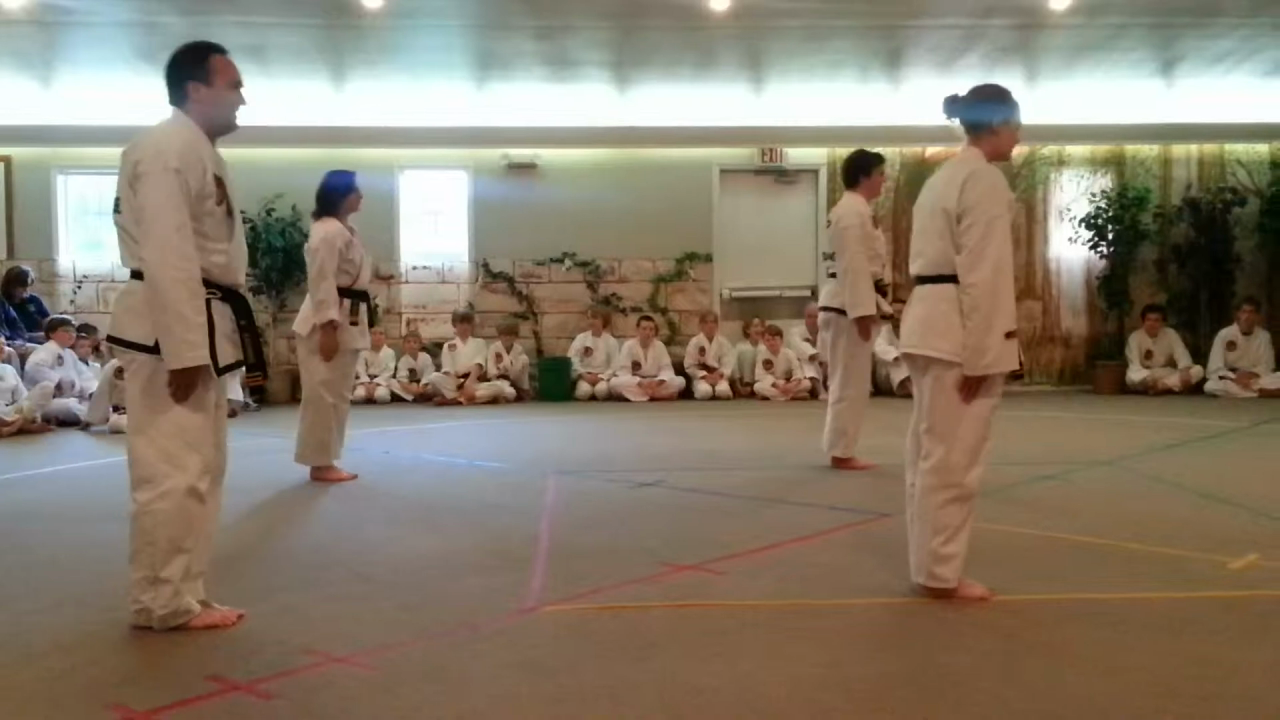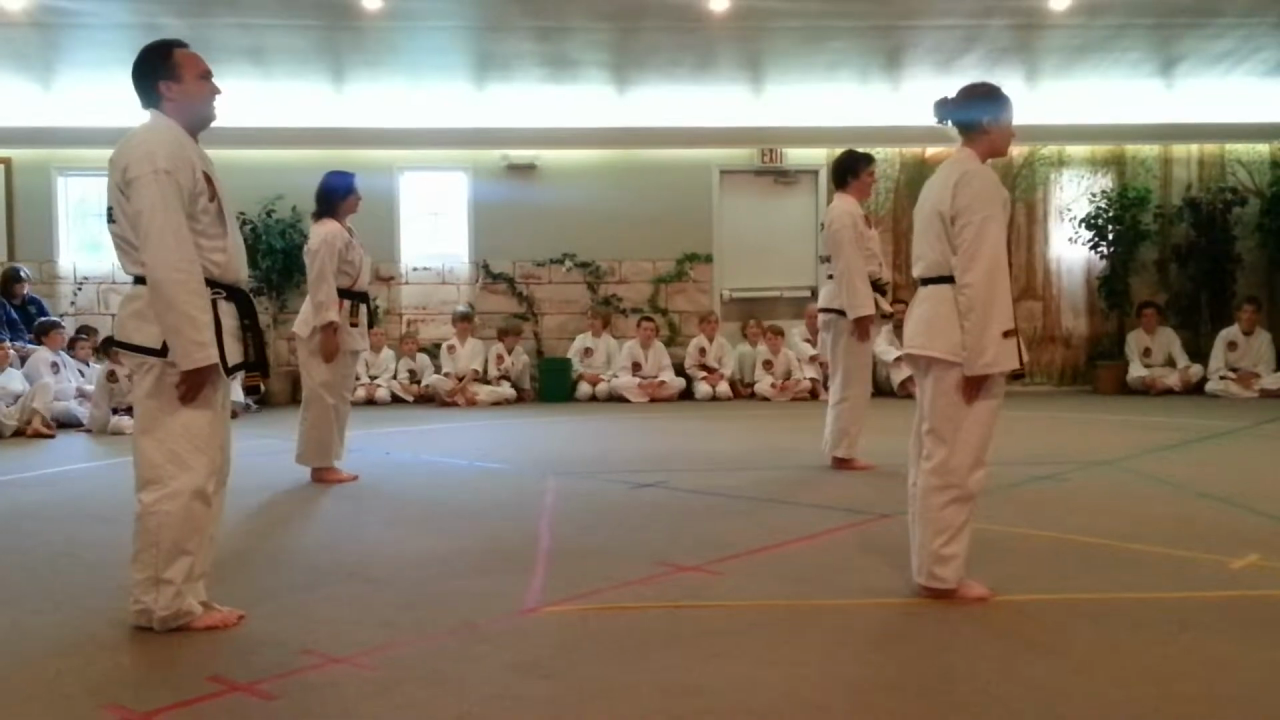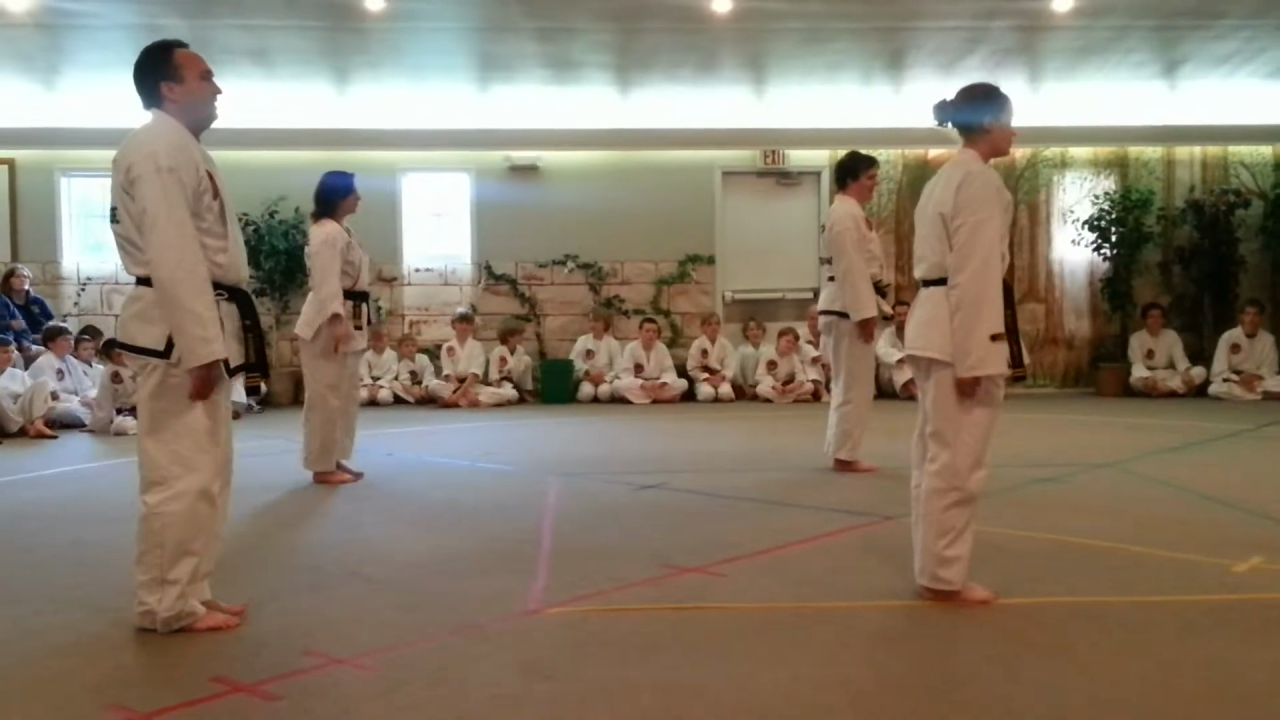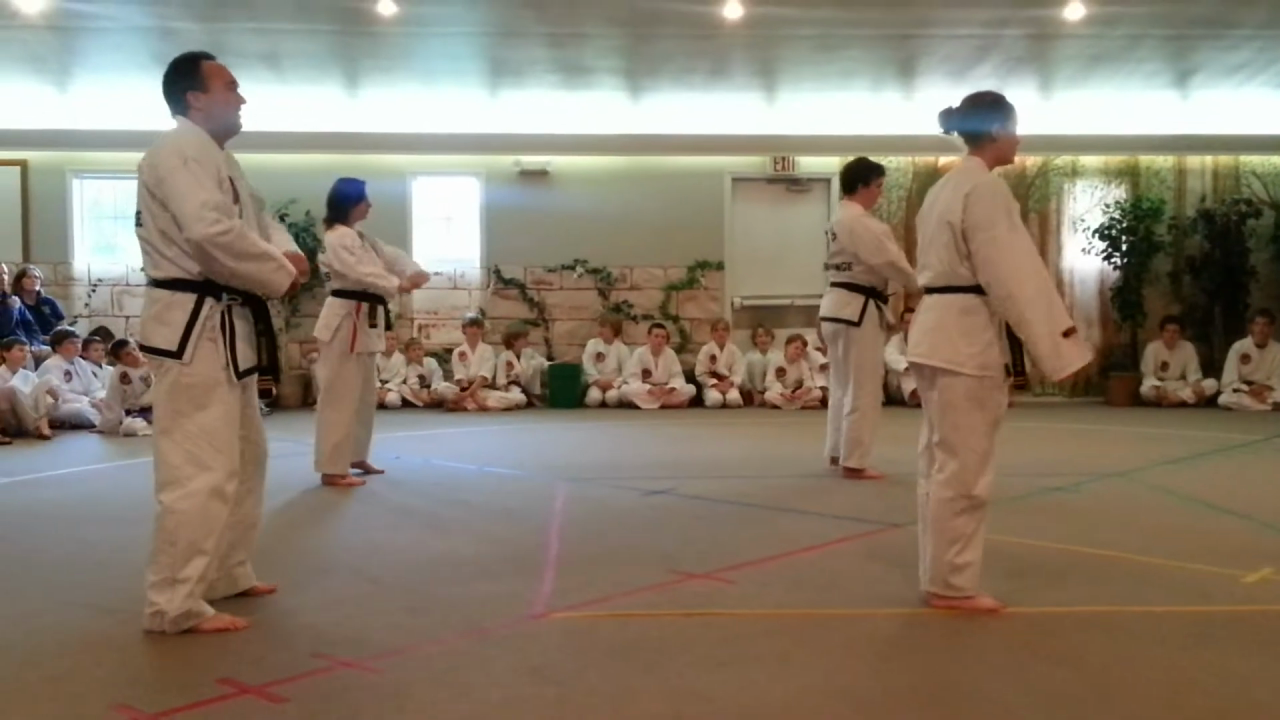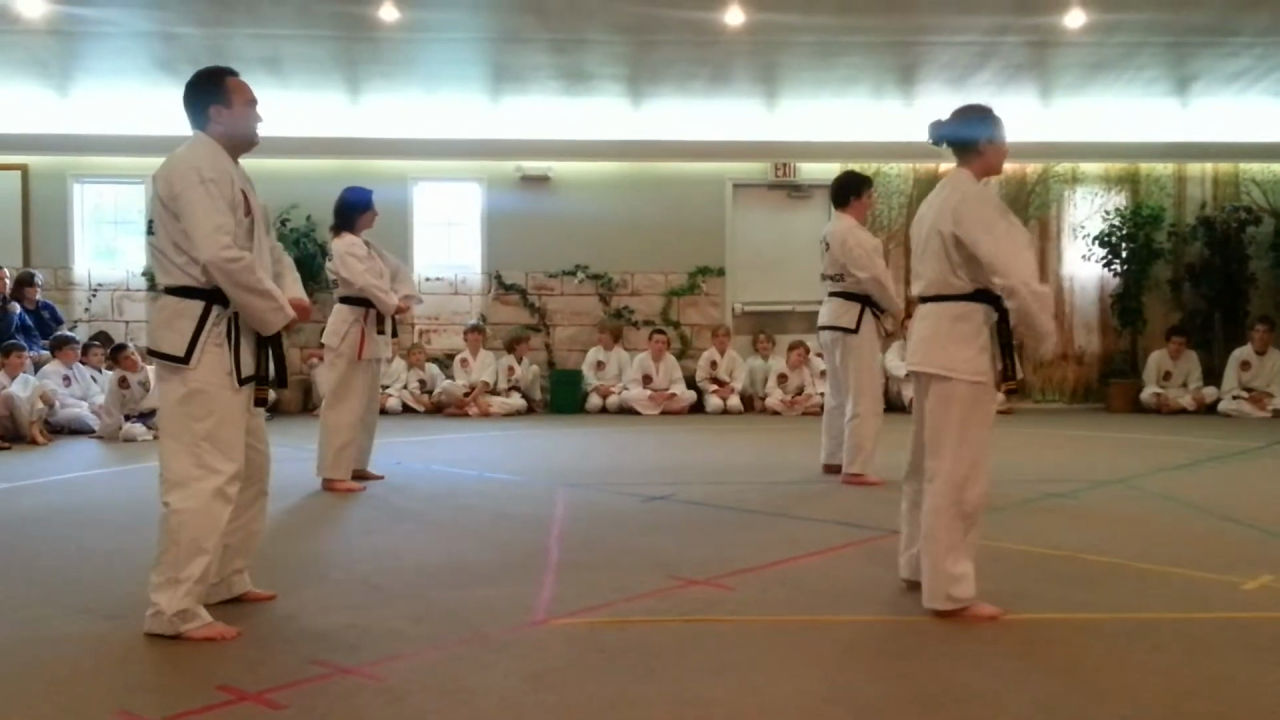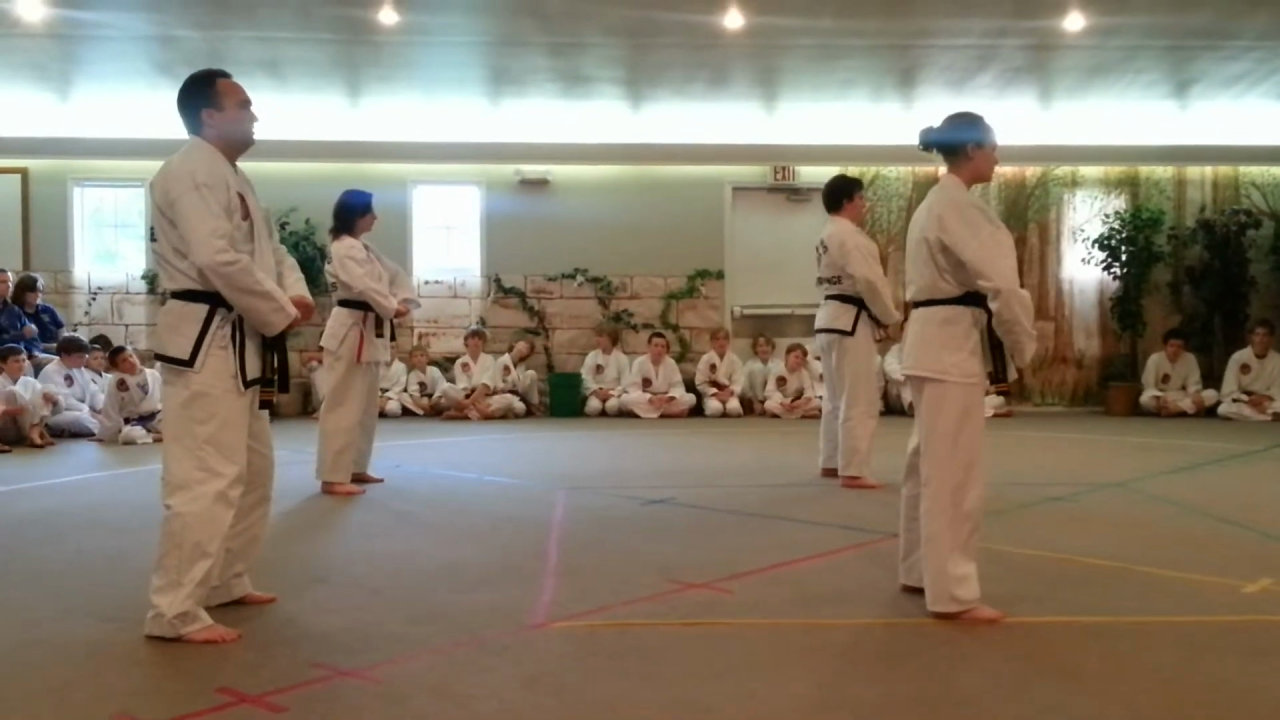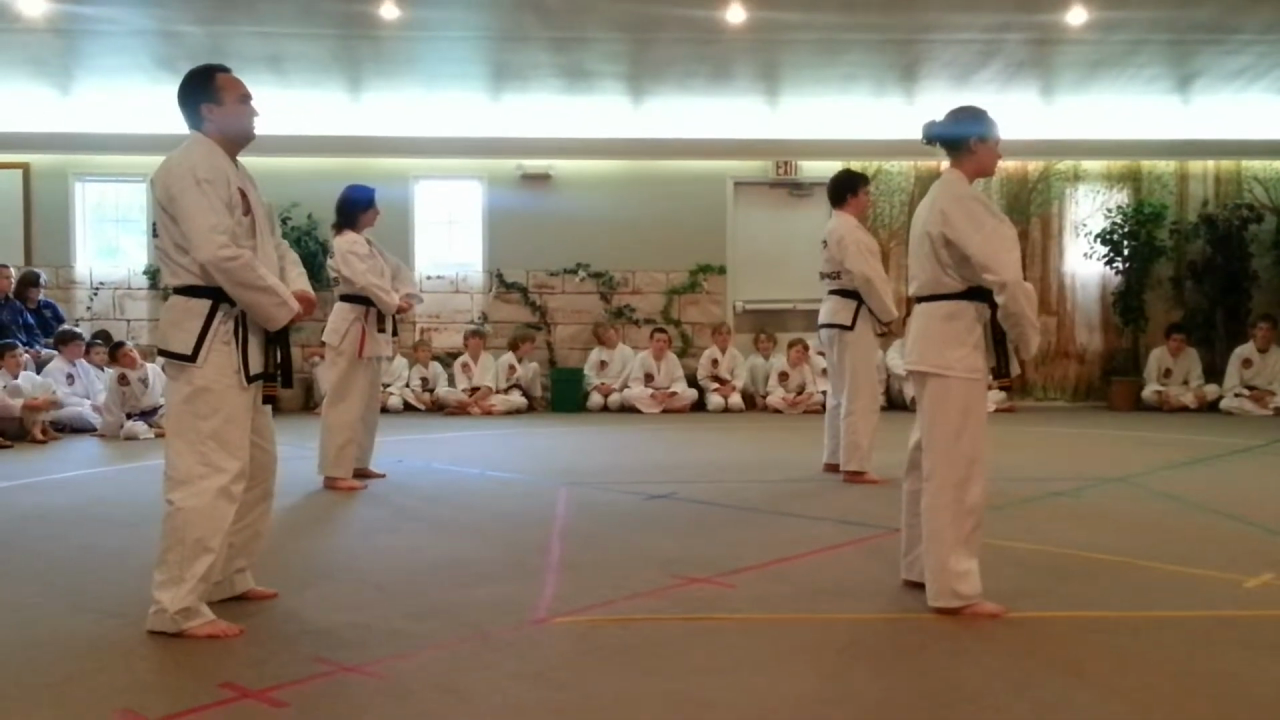
dt=0.5s
person 1, frame 1
left shoulder: (197, 149)
right shoulder: (168, 148)
right elbow: (169, 258)
right wrist: (184, 352)
left hip: (200, 327)
right hip: (171, 329)
left knee: (200, 468)
right knee: (173, 472)
left ankle: (182, 594)
right ankle: (163, 603)
person 1, frame 2
left shoulder: (180, 148)
right shoulder: (154, 150)
right elbow: (169, 262)
right wrist: (194, 350)
left hip: (201, 326)
right hip: (174, 332)
left knee: (202, 470)
right knee: (178, 473)
left ankle: (181, 594)
right ankle: (164, 603)
person 1, frame 3
left shoulder: (183, 148)
right shoulder: (158, 149)
right elbow: (173, 258)
left wrist: (227, 330)
right wrist: (208, 345)
left hip: (197, 329)
right hip: (176, 333)
left knee: (206, 468)
right knee: (182, 473)
left ankle: (189, 590)
right ankle: (167, 605)
person 1, frame 4
left shoulder: (215, 156)
right shoulder: (181, 151)
left elbow: (258, 218)
right elbow: (214, 231)
left wrist: (286, 252)
right wrist: (278, 275)
left hip: (222, 327)
right hip: (193, 328)
left knee: (244, 457)
right knee: (200, 471)
left ankle: (226, 573)
right ankle: (175, 605)
person 1, frame 5
left shoulder: (229, 171)
right shoulder: (194, 166)
left elbow: (266, 248)
right elbow: (222, 257)
left wrist: (292, 295)
right wrist: (278, 313)
left hip: (229, 337)
right hip: (200, 337)
left knee: (246, 466)
right knee: (203, 474)
left ankle: (224, 578)
right ankle: (174, 609)
person 1, frame 6
left shoulder: (232, 177)
right shoulder: (190, 172)
left elbow: (269, 249)
right elbow: (218, 260)
left wrist: (295, 293)
right wrist: (280, 314)
left hip: (236, 341)
right hip: (205, 342)
left knee: (251, 469)
right knee: (206, 478)
left ankle: (225, 582)
right ankle: (175, 611)
person 1, frame 7
left shoulder: (234, 173)
right shoulder: (190, 168)
left elbow: (271, 243)
right elbow: (220, 255)
left wrist: (298, 288)
right wrist: (283, 308)
left hip: (240, 337)
right hip: (208, 337)
left knee: (254, 465)
right knee: (208, 473)
left ankle: (227, 577)
right ankle: (177, 607)
person 2, frame 1
left shoulder: (945, 176)
right shoulder: (984, 178)
right elbow: (983, 274)
right wrist: (981, 356)
left hip: (928, 320)
right hip: (960, 328)
left knee: (931, 452)
right knee: (954, 456)
left ankle: (931, 566)
right ankle: (941, 575)
person 2, frame 2
left shoulder: (943, 176)
right shoulder: (977, 178)
right elbow: (980, 274)
right wrist: (981, 355)
left hip: (933, 321)
right hip: (961, 329)
left knee: (934, 453)
right knee: (955, 457)
left ankle: (933, 567)
right ankle: (941, 574)
person 2, frame 3
left shoulder: (944, 178)
right shoulder: (979, 179)
right elbow: (975, 274)
right wrist: (976, 355)
left hip: (933, 323)
right hip: (962, 330)
left knee: (937, 455)
right knee: (958, 460)
left ankle: (937, 569)
right ankle: (943, 577)
person 2, frame 4
left shoulder: (944, 187)
right shoulder: (986, 187)
right elbow: (1013, 276)
right wrist: (1061, 347)
left hip: (936, 330)
right hip: (966, 336)
left knee: (942, 463)
right knee: (963, 469)
left ankle: (943, 578)
right ankle: (952, 586)
person 2, frame 5
left shoulder: (938, 197)
right shoulder: (973, 198)
right elbow: (1016, 276)
right wrist: (1044, 333)
left hip: (934, 335)
right hip: (958, 342)
left knee: (931, 463)
right knee: (957, 471)
left ankle: (920, 565)
right ankle: (951, 592)
person 2, frame 6
left shoulder: (934, 204)
right shoulder: (959, 205)
right elbow: (999, 281)
right wrist: (1022, 343)
left hip: (933, 339)
right hip: (952, 345)
left knee: (929, 464)
right knee: (954, 471)
left ankle: (920, 570)
right ankle: (951, 594)
person 2, frame 7
left shoulder: (936, 198)
right shoulder: (963, 199)
right elbow: (1005, 275)
right wrist: (1027, 336)
left hip: (935, 334)
right hip: (954, 339)
left knee: (930, 460)
right knee: (955, 466)
left ankle: (922, 565)
right ankle: (953, 589)
person 3, frame 1
left shoulder: (851, 209)
right shoulder: (854, 211)
right elbow: (854, 265)
left wrist: (862, 308)
right wrist: (863, 310)
left hip: (844, 303)
right hip: (848, 305)
left knee: (848, 382)
right knee: (851, 383)
left ankle: (840, 449)
right ankle: (841, 452)
person 3, frame 2
left shoulder: (846, 210)
right shoulder: (845, 213)
right elbow: (849, 267)
left wrist: (861, 307)
right wrist: (861, 310)
left hip: (841, 304)
right hip: (847, 306)
left knee: (846, 382)
right knee: (851, 383)
left ankle: (839, 448)
right ankle: (841, 453)
person 3, frame 3
left shoulder: (847, 212)
right shoulder: (847, 215)
right elbow: (851, 269)
left wrist: (866, 309)
right wrist: (866, 312)
left hip: (843, 305)
right hip: (849, 306)
left knee: (848, 383)
right knee: (855, 385)
left ankle: (840, 449)
right ankle: (844, 455)
person 3, frame 4
left shoulder: (843, 218)
right shoulder: (859, 221)
right elbow: (890, 260)
left wrist: (905, 280)
right wrist: (919, 282)
left hip: (839, 306)
right hip: (857, 310)
left knee: (844, 386)
right knee: (863, 391)
left ankle: (839, 450)
right ankle: (853, 463)
person 3, frame 5
left shoulder: (833, 231)
right shoulder: (852, 232)
right elbow: (875, 277)
left wrist: (884, 305)
right wrist: (895, 306)
left hip: (835, 315)
right hip: (853, 318)
left knee: (839, 393)
right knee: (864, 398)
left ankle: (833, 458)
right ankle: (855, 468)
person 3, frame 6
left shoulder: (828, 236)
right shoulder: (850, 236)
right elbow: (870, 281)
left wrist: (880, 317)
right wrist: (889, 317)
left hip: (831, 318)
right hip: (850, 321)
left knee: (836, 397)
right knee: (858, 401)
left ankle: (832, 462)
right ankle: (852, 471)
person 3, frame 7
left shoulder: (834, 229)
right shoulder: (850, 230)
right elbow: (867, 277)
left wrist: (881, 313)
right wrist: (888, 314)
left hip: (835, 313)
right hip: (852, 316)
left knee: (841, 392)
right knee: (860, 396)
left ankle: (835, 458)
right ankle: (854, 466)
person 4, frame 1
left shoulder: (346, 230)
right shoulder: (327, 232)
right elbow: (321, 283)
left wrist: (363, 325)
right wrist: (328, 329)
left hip: (347, 320)
right hip: (328, 321)
left knee: (338, 395)
right knee: (323, 394)
left ankle: (325, 461)
right ankle: (320, 465)
person 4, frame 2
left shoulder: (345, 231)
right shoulder: (327, 233)
right elbow: (321, 285)
left wrist: (364, 326)
right wrist: (328, 331)
left hip: (346, 322)
right hip: (328, 323)
left knee: (339, 396)
right knee: (324, 395)
left ankle: (326, 462)
right ankle: (320, 465)
person 4, frame 3
left shoulder: (342, 232)
right shoulder: (327, 234)
right elbow: (326, 281)
left wrist: (367, 321)
right wrist: (337, 321)
left hip: (346, 322)
right hip: (327, 323)
left knee: (346, 395)
right knee: (326, 396)
left ankle: (335, 459)
right ankle: (323, 467)
person 4, frame 4
left shoulder: (360, 237)
right shoulder: (338, 237)
left elbow: (391, 256)
right elbow: (362, 271)
left wrist: (414, 273)
right wrist: (399, 285)
left hip: (362, 322)
right hip: (345, 322)
left knee: (365, 395)
right knee: (340, 396)
left ankle: (355, 456)
right ankle: (332, 468)
person 4, frame 5
left shoulder: (366, 246)
right shoulder: (345, 245)
left elbow: (398, 271)
right elbow: (366, 281)
left wrist: (405, 298)
right wrist: (393, 305)
left hip: (370, 329)
right hip: (351, 328)
left knee: (367, 401)
right knee: (344, 401)
left ankle: (355, 465)
right ankle: (333, 474)
person 4, frame 6
left shoulder: (364, 249)
right shoulder: (344, 248)
left elbow: (396, 275)
right elbow: (364, 285)
left wrist: (404, 301)
right wrist: (392, 309)
left hip: (368, 332)
right hip: (350, 331)
left knee: (367, 405)
right knee: (343, 404)
left ankle: (355, 468)
right ankle: (332, 477)
person 4, frame 7
left shoulder: (367, 244)
right shoulder: (346, 243)
left elbow: (398, 270)
right elbow: (366, 281)
left wrist: (407, 297)
right wrist: (394, 304)
left hip: (371, 327)
right hip: (352, 327)
left knee: (368, 400)
right knee: (345, 400)
left ankle: (357, 463)
right ankle: (335, 472)
